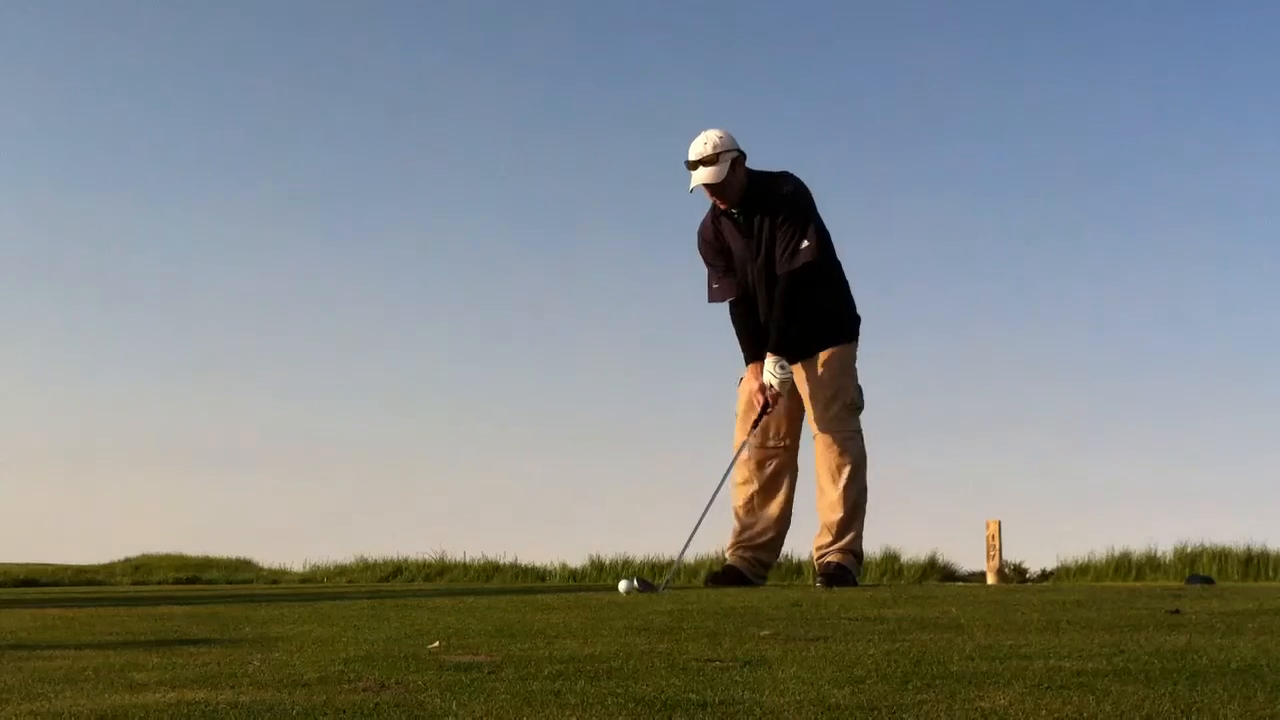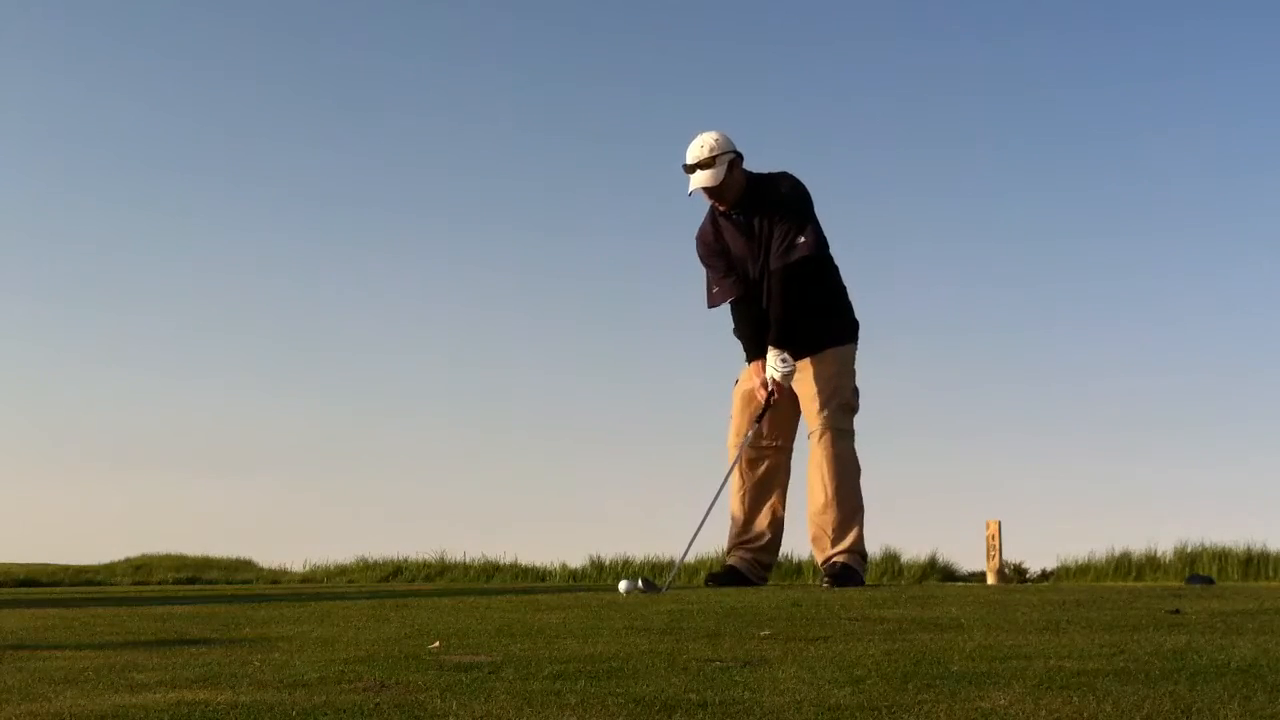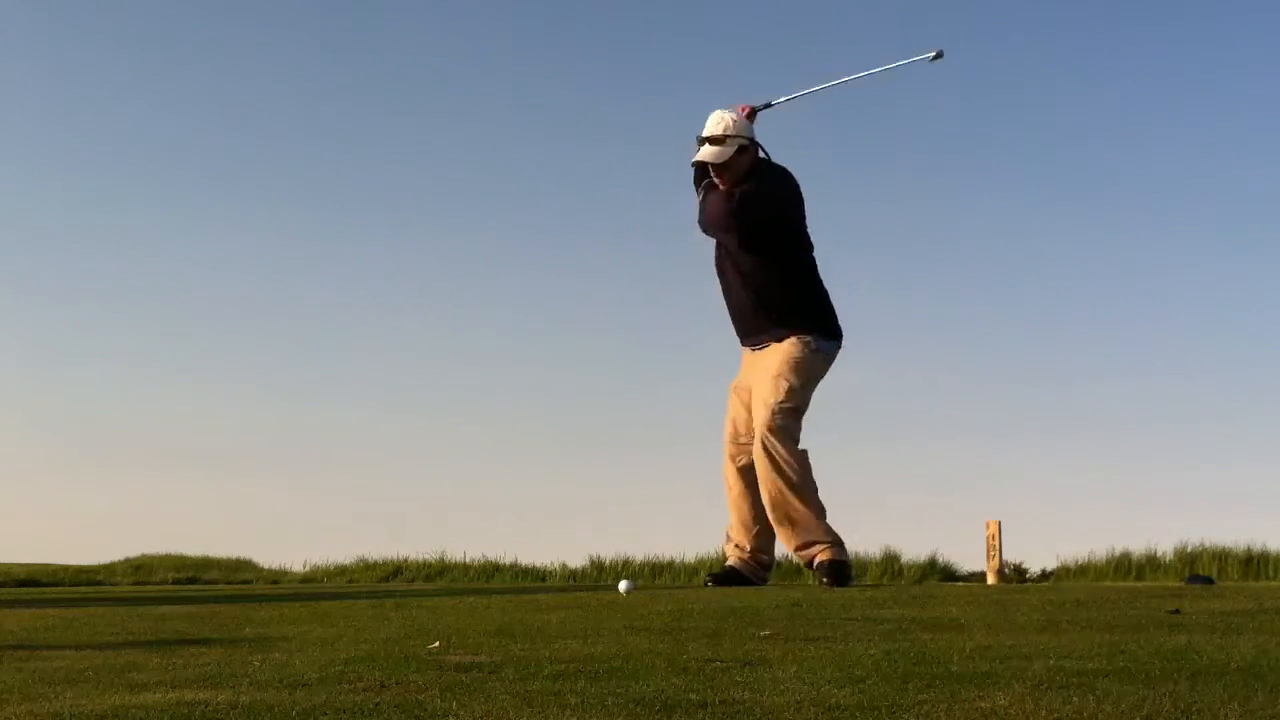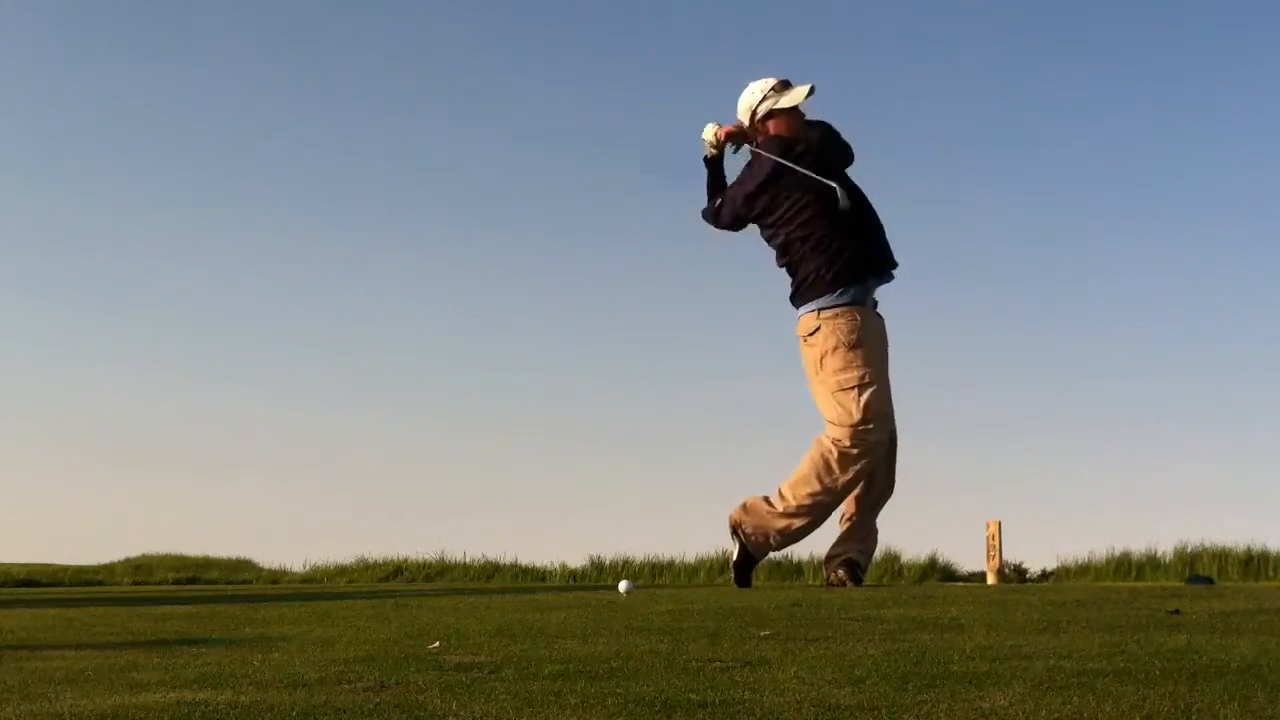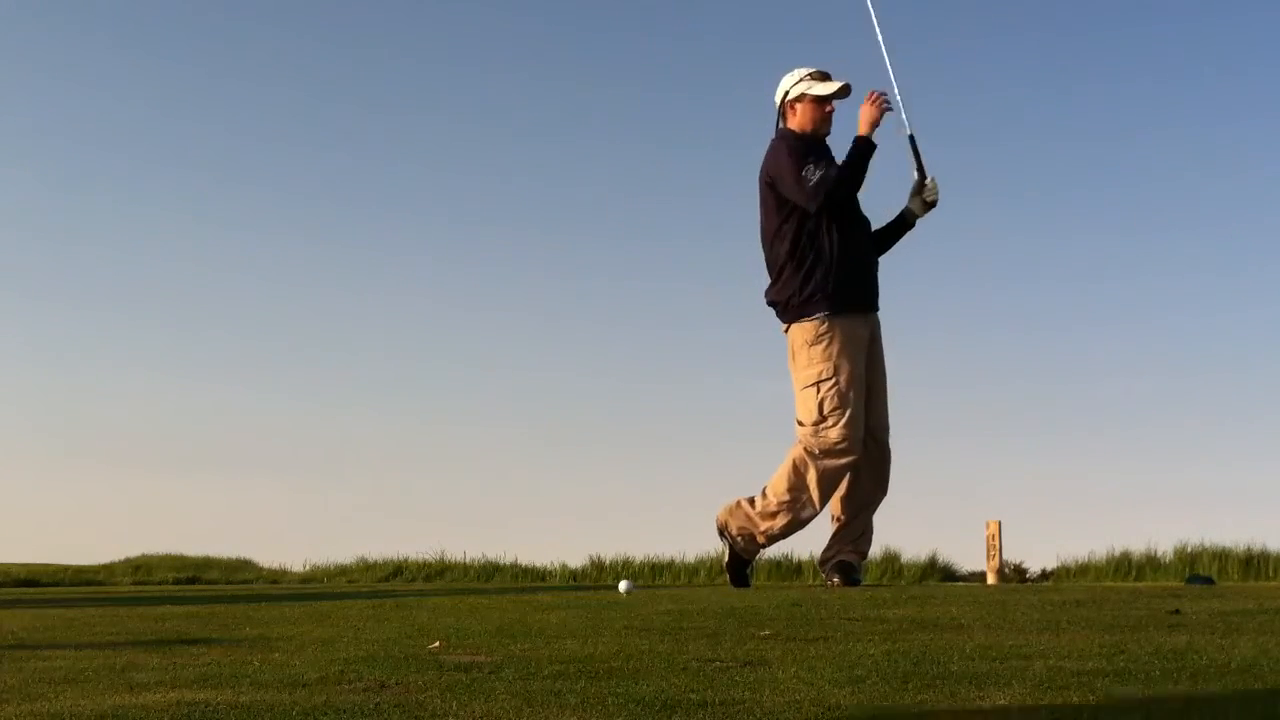
dt=1s
person 1, frame 1
left shoulder: (787, 194)
right shoulder: (711, 231)
left elbow: (795, 279)
right elbow: (738, 301)
left wrist: (777, 355)
right wrist: (754, 365)
left hip: (824, 337)
right hip: (765, 348)
left knee: (835, 439)
right knee: (759, 449)
left ankle: (838, 558)
right ankle: (748, 560)
person 1, frame 2
left shoulder: (785, 193)
right shoulder: (710, 234)
left elbow: (791, 274)
right elbow: (739, 299)
left wrist: (780, 348)
right wrist: (756, 358)
left hip: (823, 340)
right hip: (763, 350)
left knee: (829, 435)
right knee: (751, 444)
left ankle: (842, 558)
right ankle: (749, 559)
person 1, frame 3
left shoulder: (761, 195)
right shoulder: (751, 185)
left elbow: (711, 214)
right elbow: (708, 189)
left wrist: (712, 183)
right wrist: (705, 166)
left hip: (800, 337)
right hip: (764, 342)
left knee: (771, 431)
right knee: (740, 447)
left ankle: (822, 552)
right ankle: (748, 558)
person 1, frame 4
left shoulder: (751, 182)
right shoulder: (812, 149)
left elbow: (715, 214)
right elbow: (834, 144)
left wrist: (714, 154)
right wrist: (747, 133)
left hip: (840, 311)
right hip: (839, 312)
left knee: (877, 439)
right knee: (855, 434)
left ankle: (851, 556)
right ankle: (758, 528)
person 1, frame 5
left shoulder: (824, 165)
right shoulder: (786, 154)
left elbow: (860, 246)
right elbow: (828, 197)
left wrist: (911, 213)
right wrist: (866, 133)
left hip: (859, 315)
right hip: (820, 318)
left knee: (871, 444)
right knee: (832, 439)
left ankle: (844, 558)
right ankle: (744, 529)
